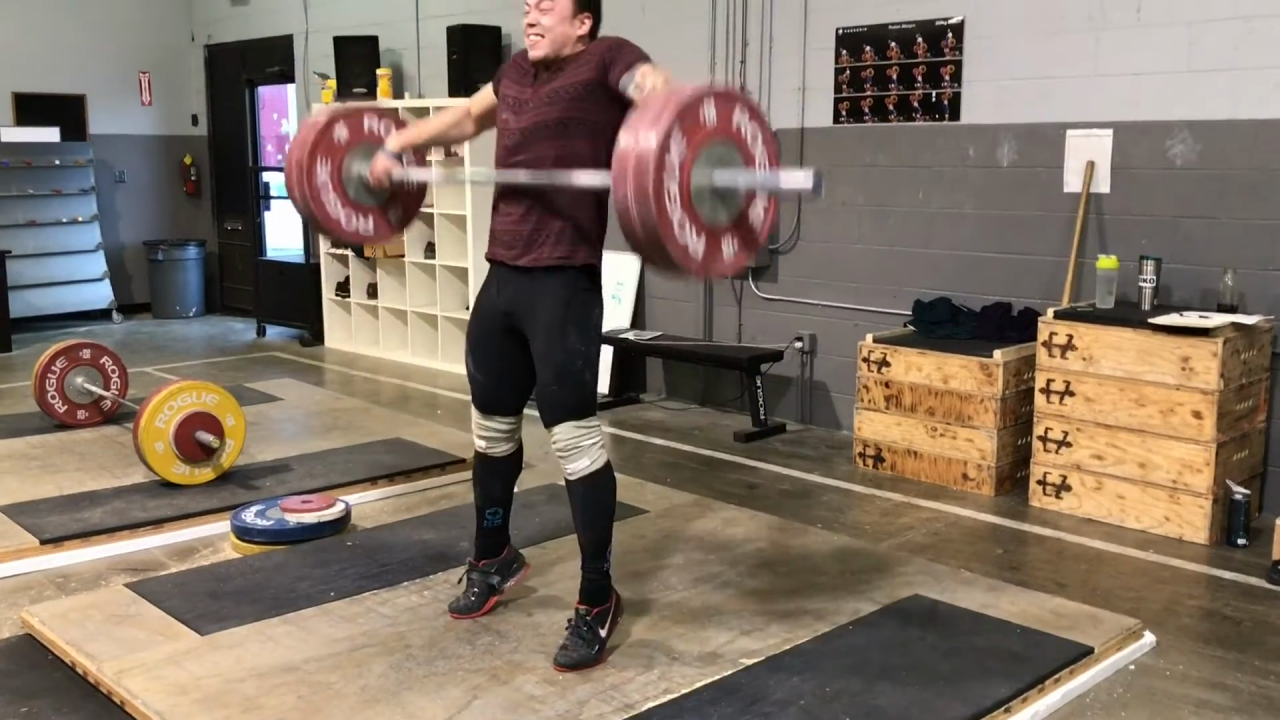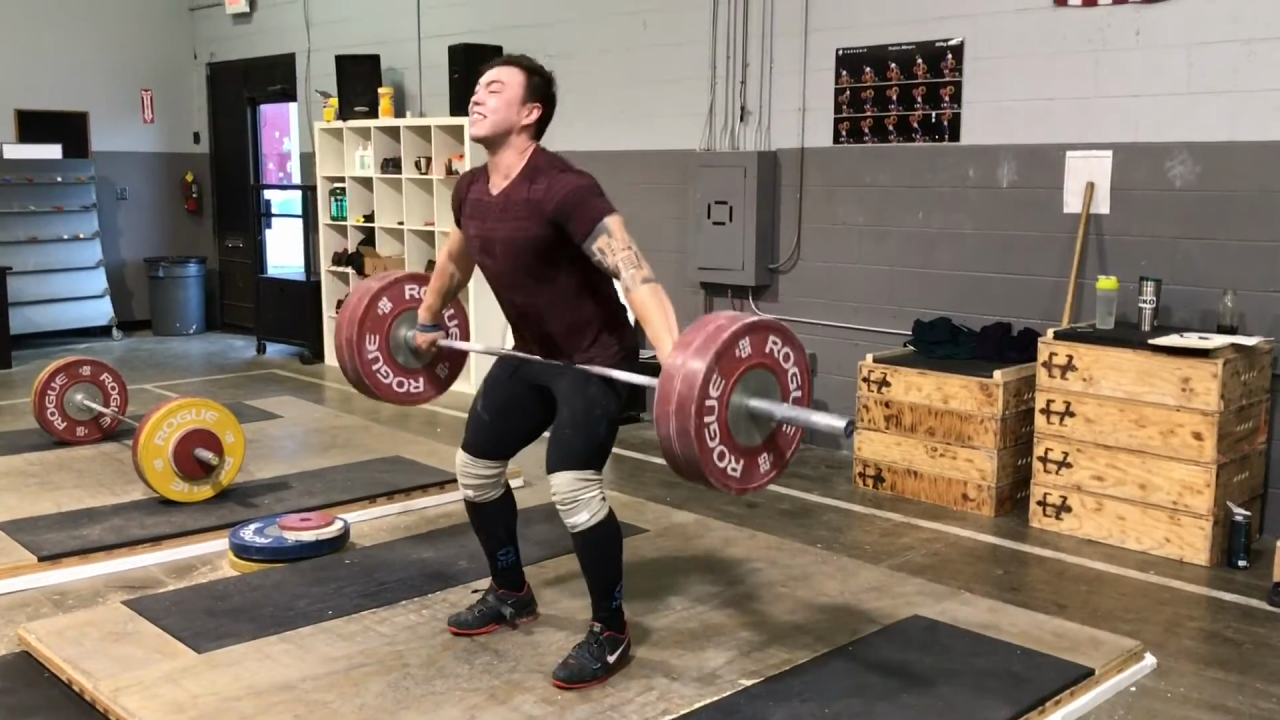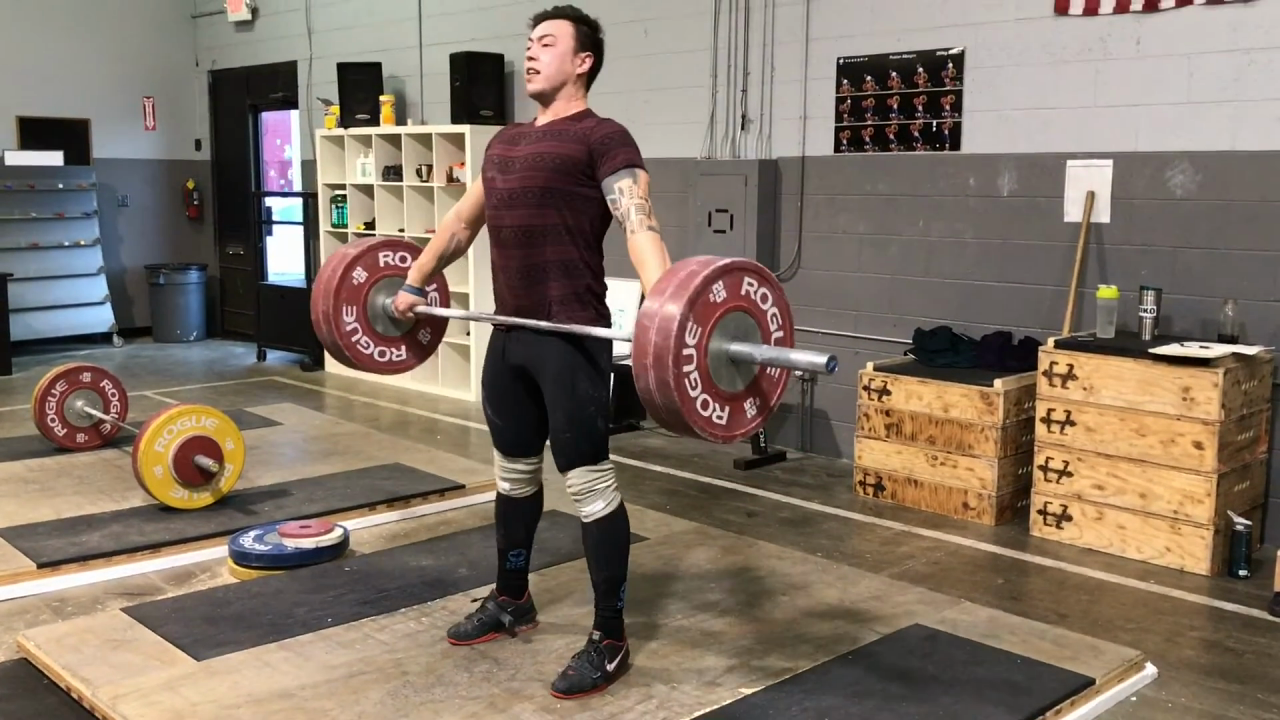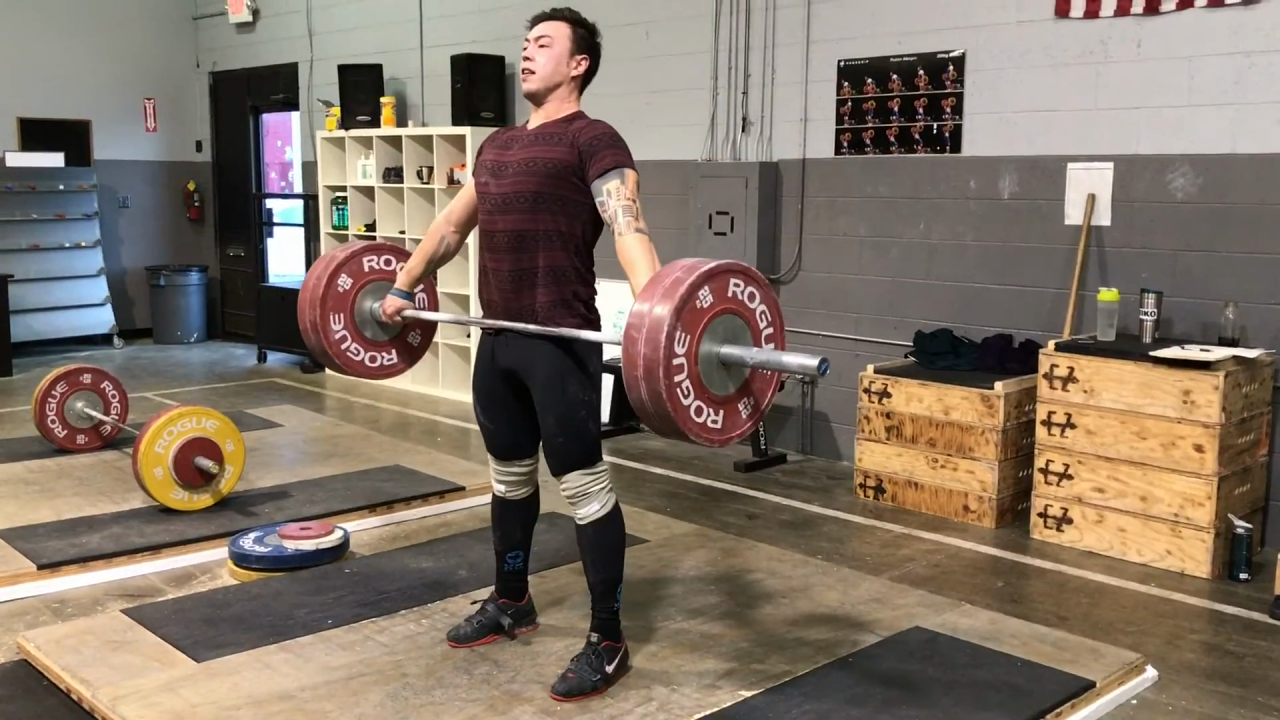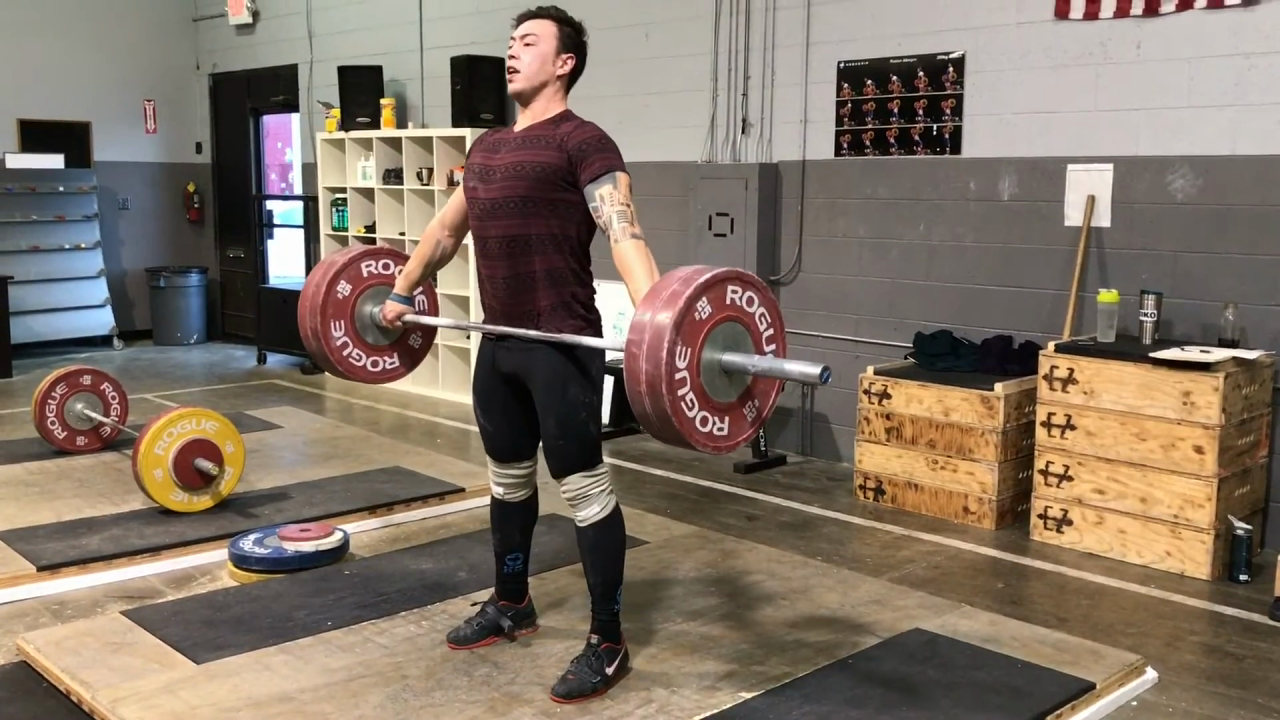
dt=0.4s
person 1, frame 1
left shoulder: (608, 59)
right shoulder: (518, 70)
left elbow: (660, 93)
right elbow: (467, 115)
right wrist: (399, 144)
left hip: (563, 281)
right hip: (502, 277)
left knee: (574, 437)
right knee: (491, 429)
left ankle: (598, 603)
right ankle: (493, 558)
person 1, frame 2
left shoulder: (562, 189)
right shoulder: (471, 190)
left elbow: (633, 275)
right elbow: (454, 259)
right wrist: (428, 318)
left hip: (593, 359)
right hip: (529, 354)
left knee: (571, 486)
right knee: (475, 467)
left ankle: (610, 631)
right ankle: (510, 591)
person 1, frame 3
left shoulder: (602, 137)
right shoulder: (506, 142)
left elbow: (638, 225)
right elbow: (462, 221)
right wrist: (414, 283)
left hip: (570, 336)
right hip: (510, 333)
left knee: (586, 482)
right knee: (514, 472)
left ankle: (609, 639)
right ankle: (510, 599)
person 1, frame 4
left shoulder: (593, 140)
right shoulder: (498, 144)
left elbow: (628, 226)
right elbow: (452, 223)
right wrist: (403, 285)
left hip: (560, 341)
right hip: (498, 338)
left knee: (583, 486)
right knee: (509, 475)
left ankle: (607, 641)
right ankle: (510, 601)
person 1, frame 5
left shoulder: (581, 142)
right shoulder: (486, 147)
left elbow: (622, 231)
right elbow: (446, 229)
right wrist: (402, 291)
left hip: (560, 344)
right hip: (499, 341)
left knee: (583, 487)
right knee: (507, 476)
left ankle: (607, 642)
right ankle: (510, 603)
